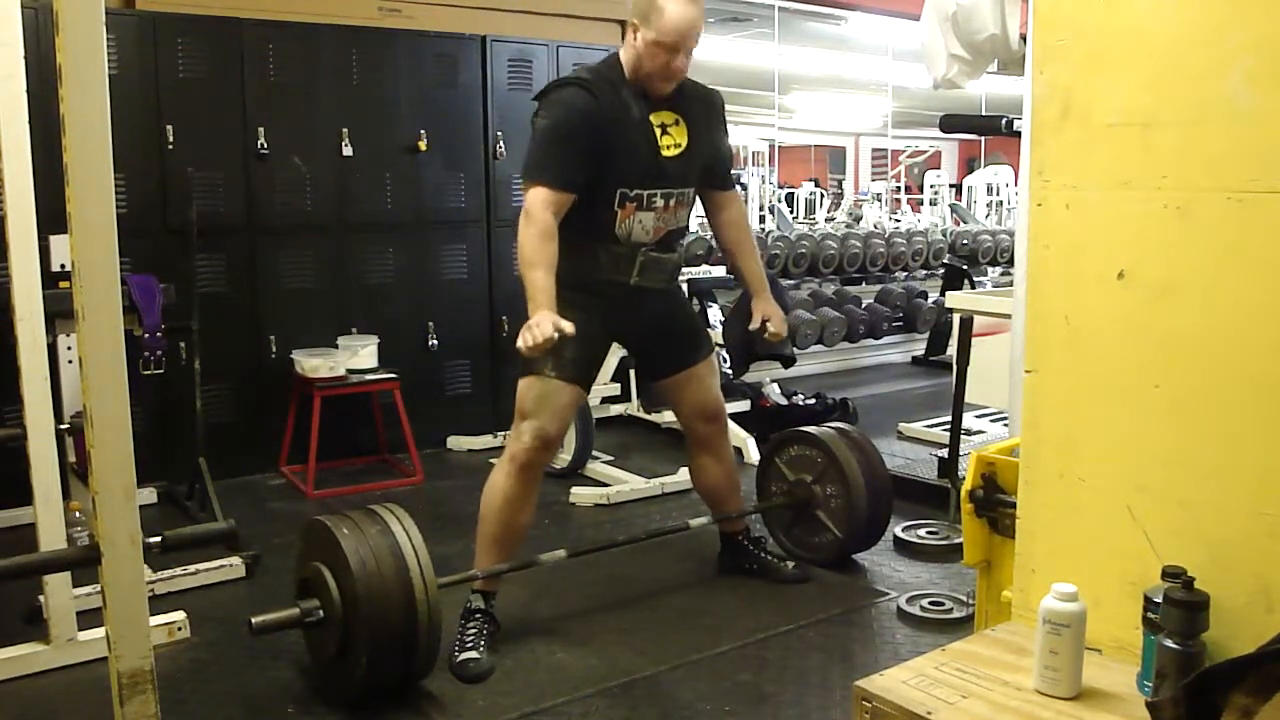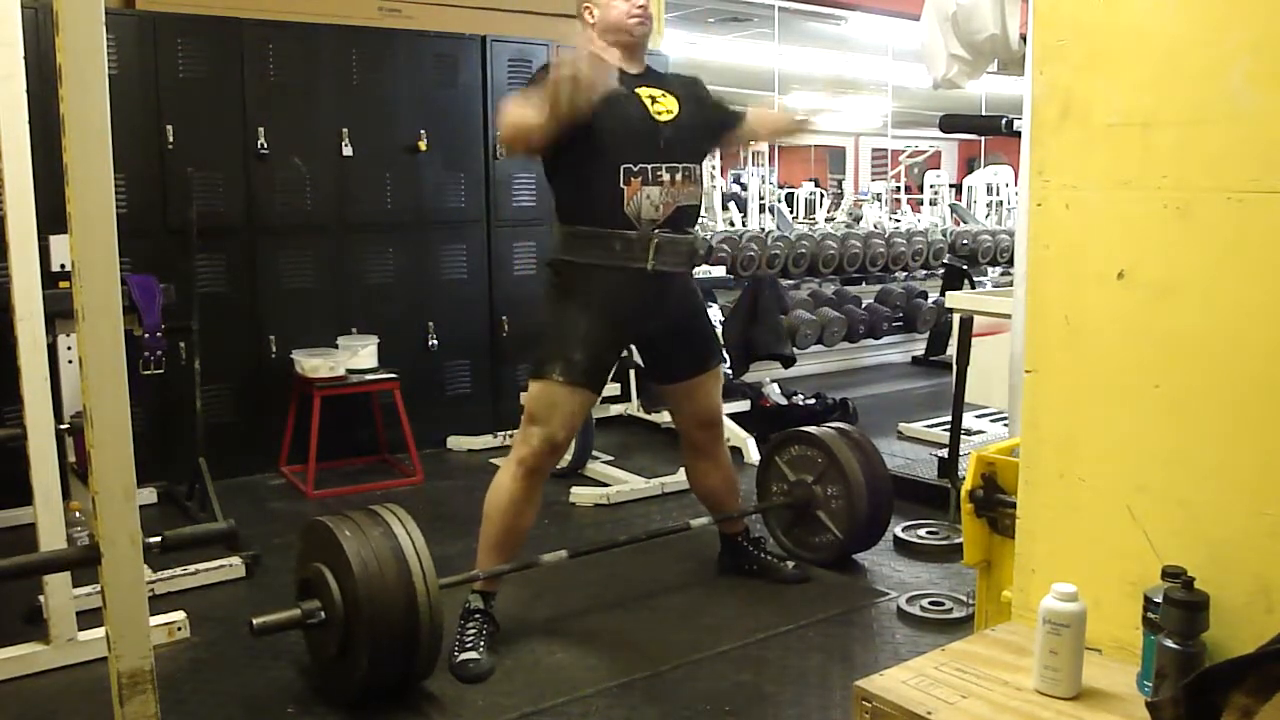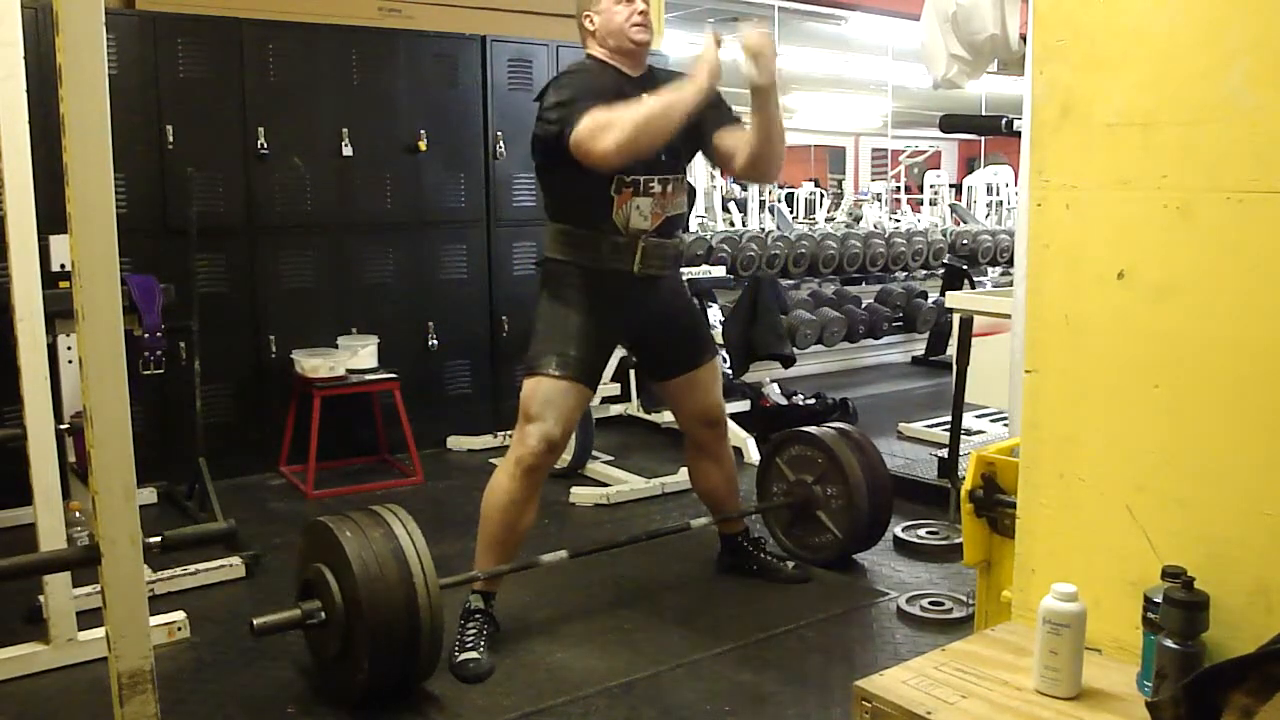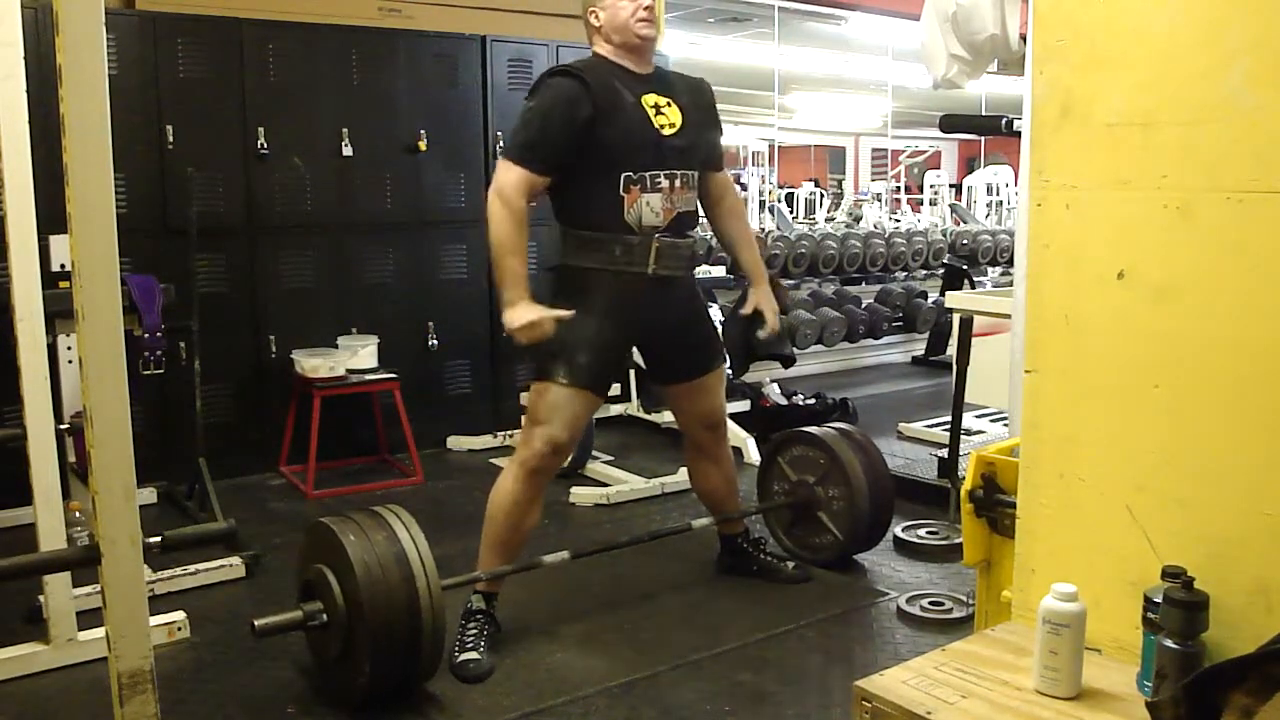
dt=0.5s
person 1, frame 1
left shoulder: (703, 106)
right shoulder: (579, 102)
left elbow: (724, 204)
right elbow: (541, 211)
left wrist: (761, 293)
right wrist: (543, 308)
left hip: (658, 288)
right hip: (582, 291)
left knee: (709, 418)
right knee: (530, 443)
left ankle: (738, 543)
right ankle: (479, 606)
person 1, frame 2
left shoulder: (685, 92)
right shoulder: (574, 81)
left elbow: (751, 127)
right elbow: (515, 131)
left wrist: (809, 116)
right wrist: (557, 103)
left hip: (671, 285)
right hip: (592, 286)
left knee: (706, 426)
right knee: (537, 447)
left ankle: (738, 545)
right ankle: (478, 607)
person 1, frame 3
left shoulder: (686, 94)
right shoulder: (576, 87)
left elbow: (759, 166)
right elbow: (609, 142)
left wrist: (764, 88)
right wrist: (698, 84)
left hip: (660, 283)
right hip: (583, 287)
left knee: (709, 423)
right knee: (536, 446)
left ankle: (737, 544)
right ankle: (478, 606)
person 1, frame 4
left shoulder: (692, 95)
right shoulder: (572, 91)
left elbow: (720, 194)
right elbow: (507, 193)
left wrist: (759, 280)
right wrist: (516, 299)
left hip: (674, 288)
right hip: (595, 291)
left knee: (709, 429)
right knee: (542, 448)
left ankle: (737, 546)
right ankle: (479, 607)
